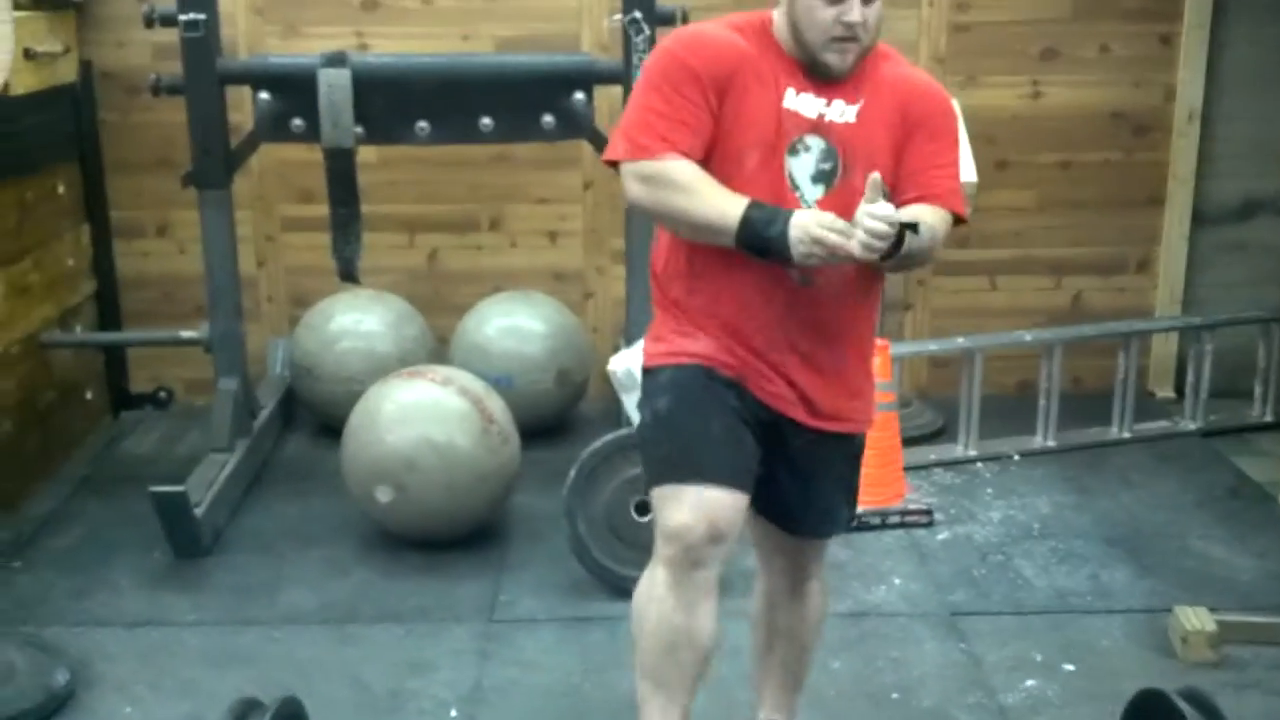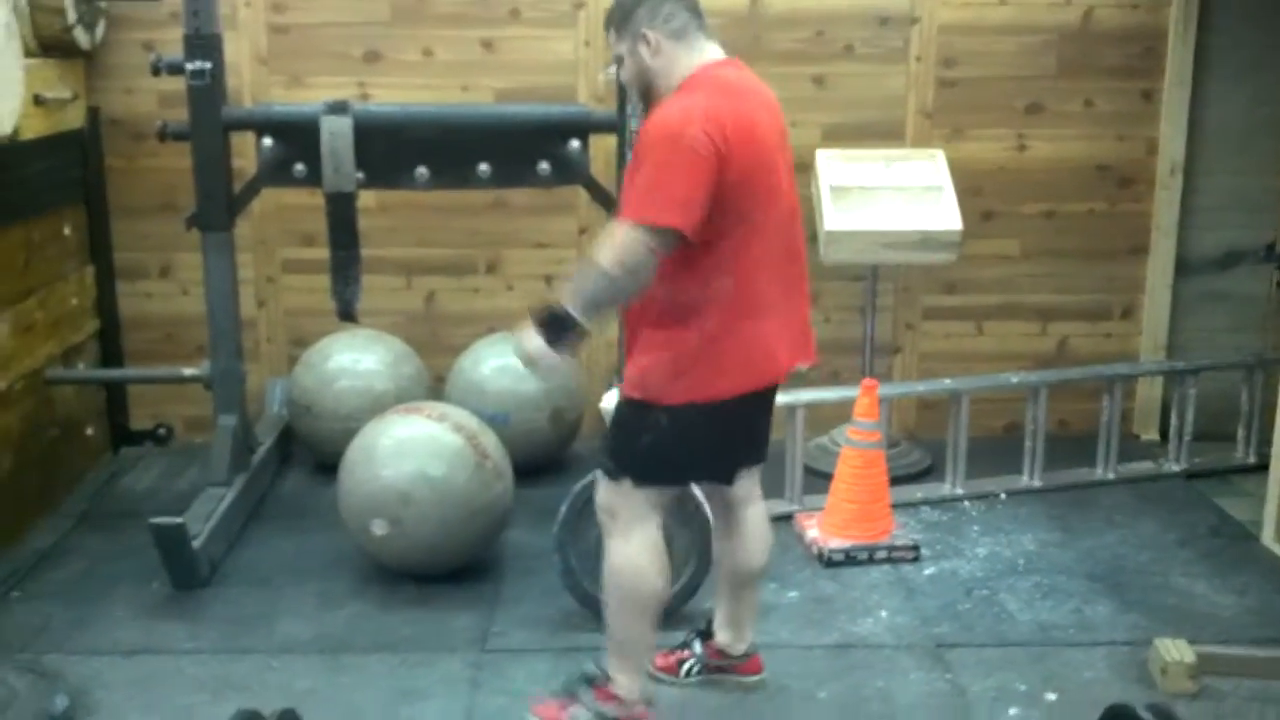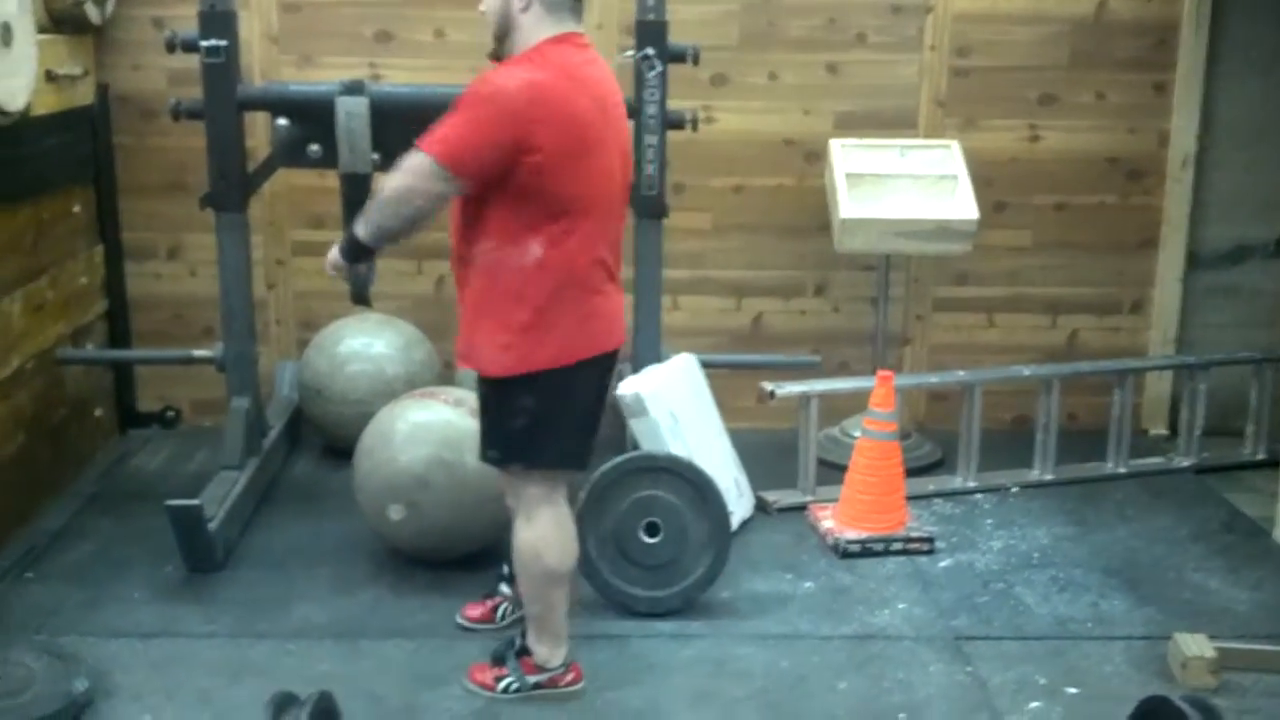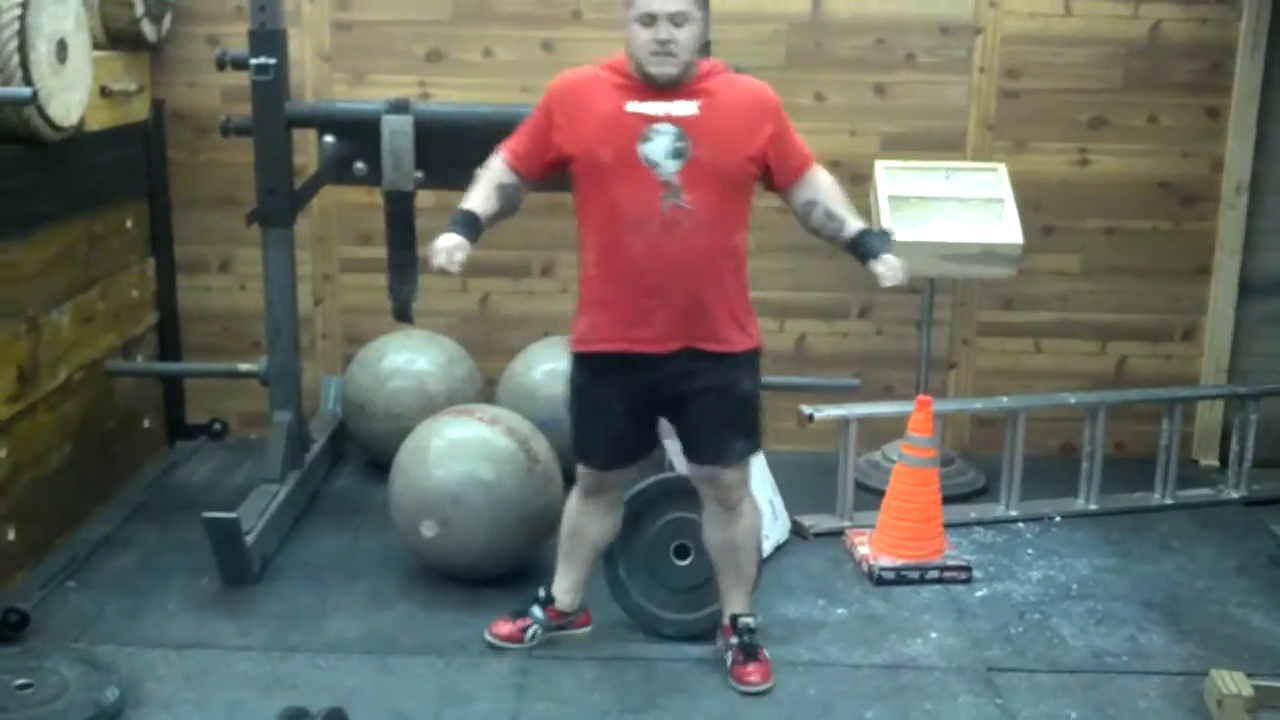
dt=1s
person 1, frame 1
left shoulder: (917, 99)
left elbow: (933, 223)
right elbow: (647, 176)
left wrist: (893, 233)
right wrist: (775, 230)
left hip: (826, 381)
right hip: (704, 354)
left knee: (796, 560)
right knee: (693, 536)
person 1, frame 2
left shoulder: (686, 120)
right shoulder: (739, 91)
left elbow: (637, 244)
left wrist: (557, 322)
left hip: (696, 356)
right hip: (748, 342)
left knee: (626, 508)
right knee: (737, 492)
right ankle: (732, 644)
person 1, frame 3
left shoulder: (514, 92)
right shoulder: (586, 73)
left elbow: (419, 185)
left wrist: (356, 243)
left hip: (535, 332)
right hip: (581, 320)
left knee: (535, 490)
right knee: (542, 473)
left ankle: (547, 659)
right ankle: (529, 589)
person 1, frame 4
left shoulder: (752, 102)
right shoulder: (574, 94)
left elbow: (805, 182)
right elbow: (509, 169)
left wrist: (867, 243)
right wrist: (464, 226)
left hip: (719, 343)
right hip: (612, 342)
left knee: (727, 487)
right knee: (597, 481)
left ankle: (739, 624)
right ankle: (560, 604)
